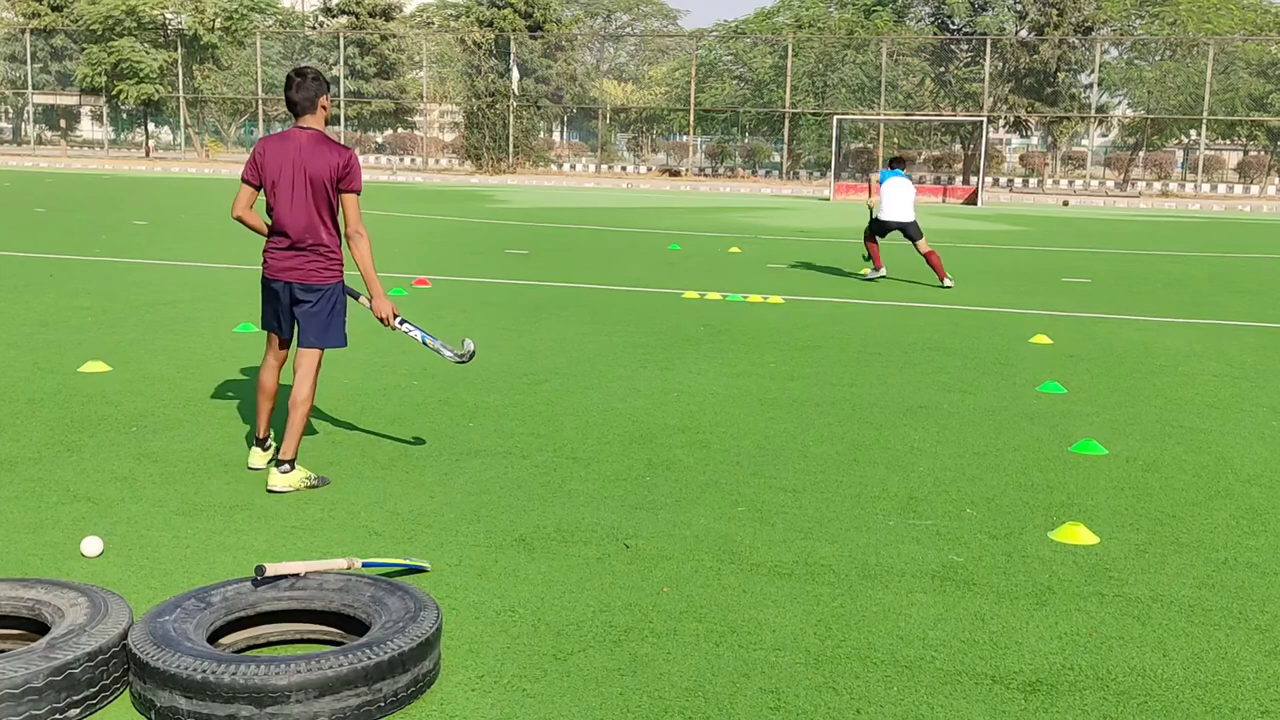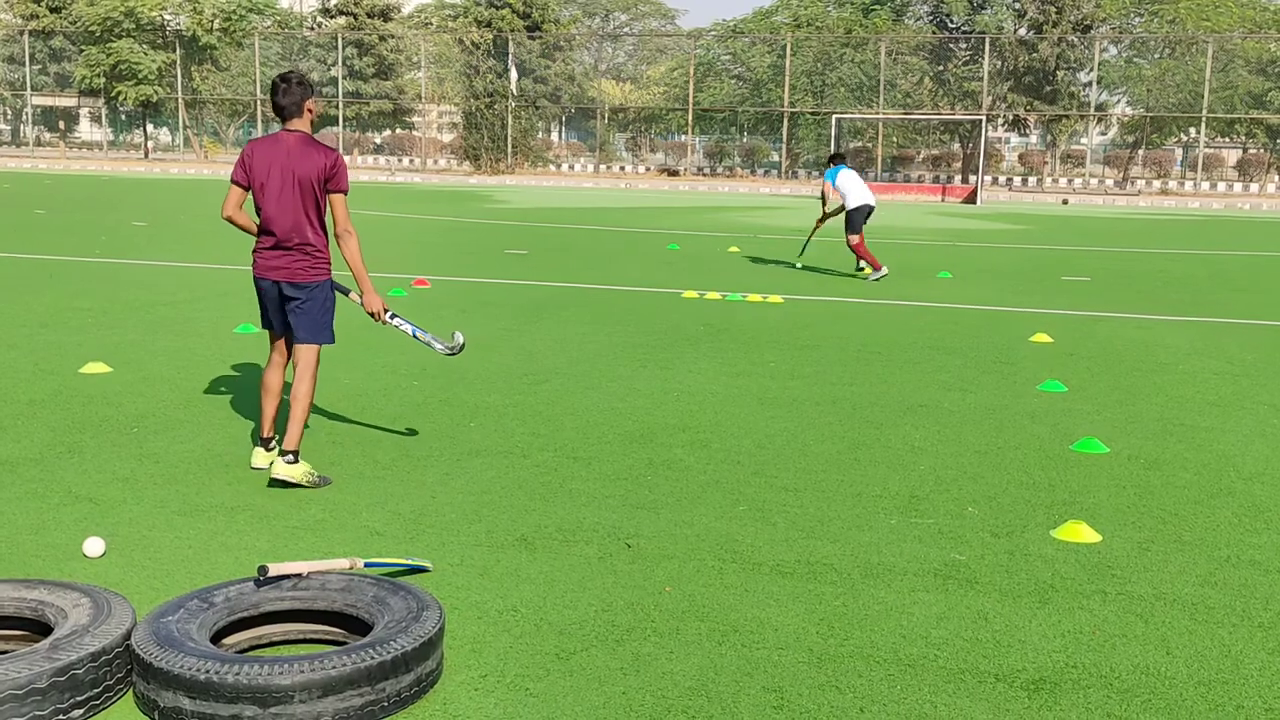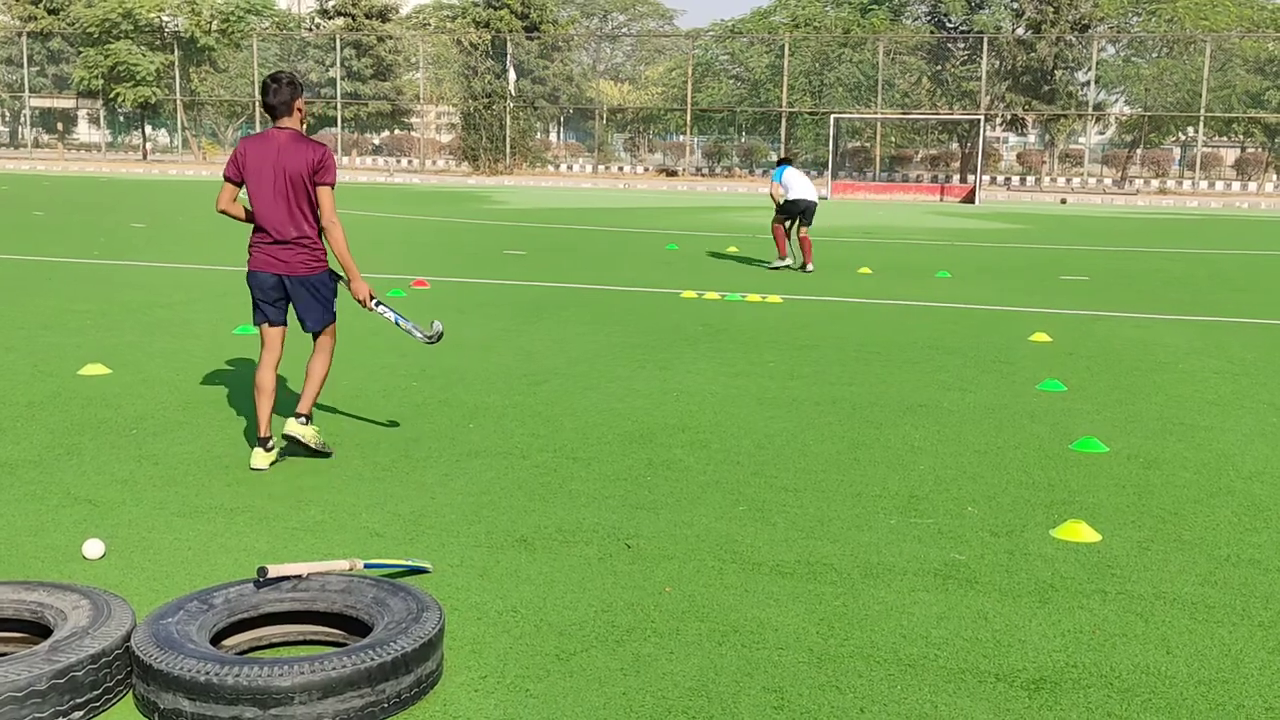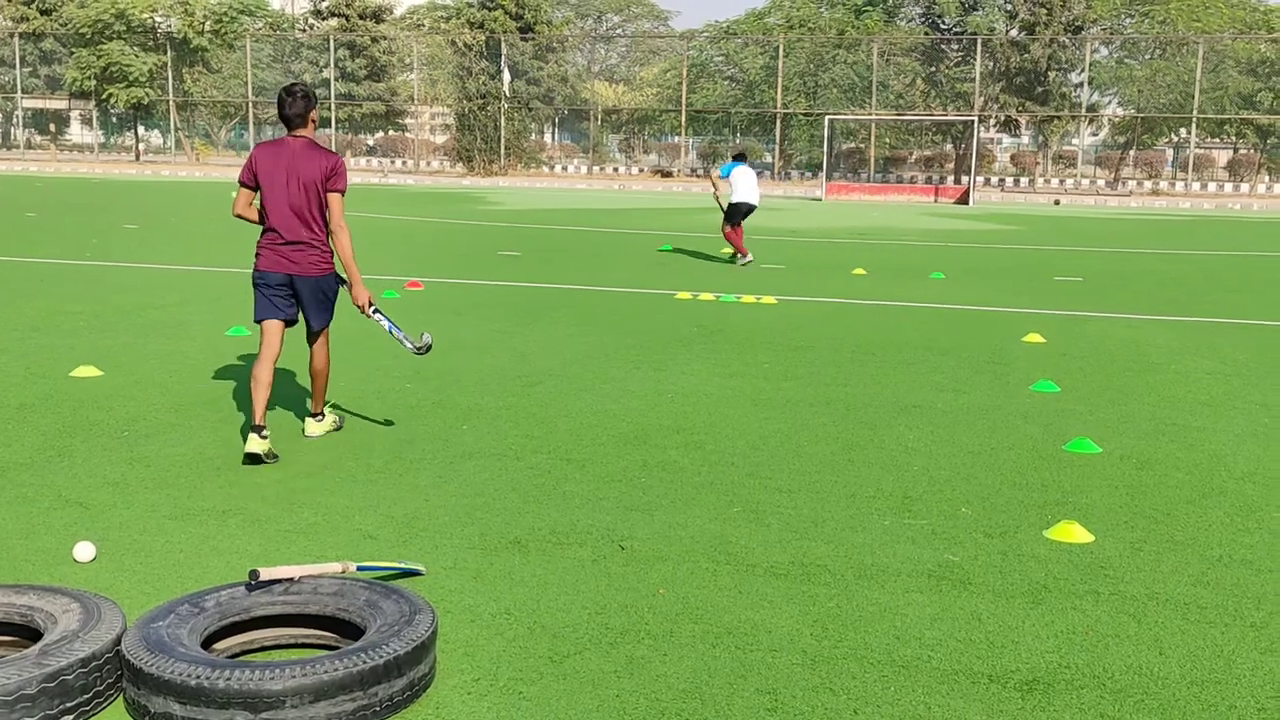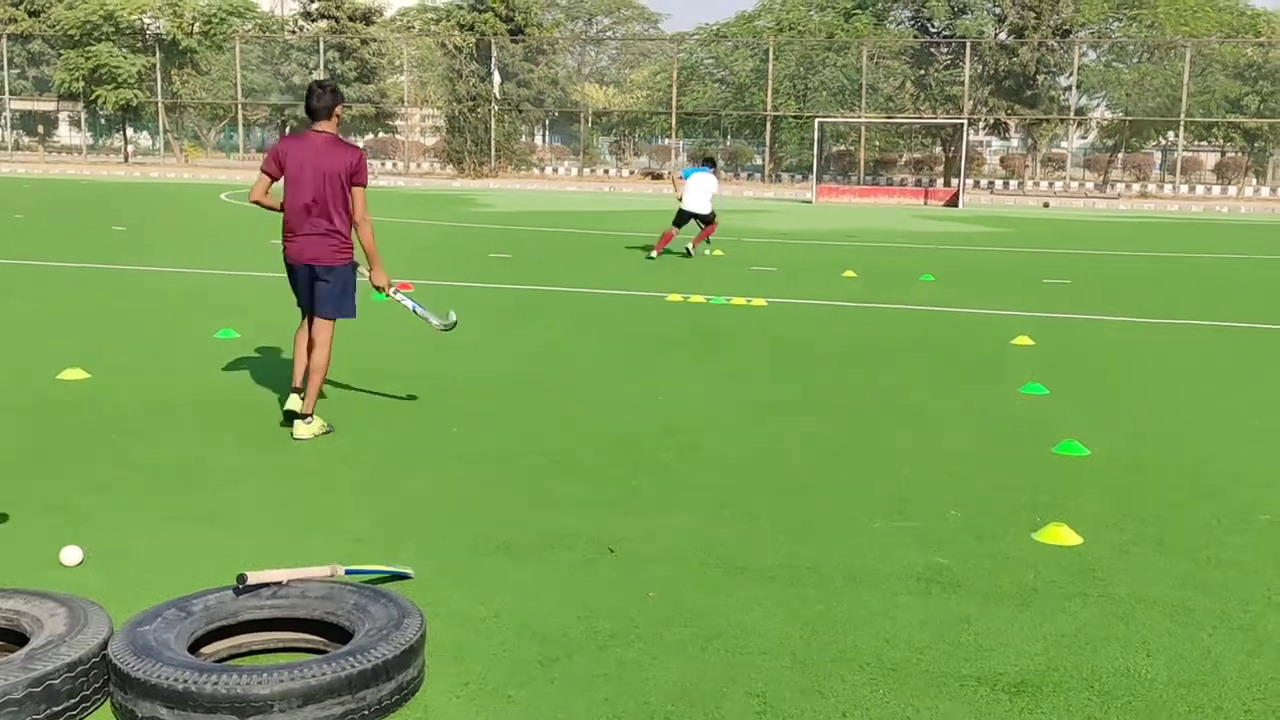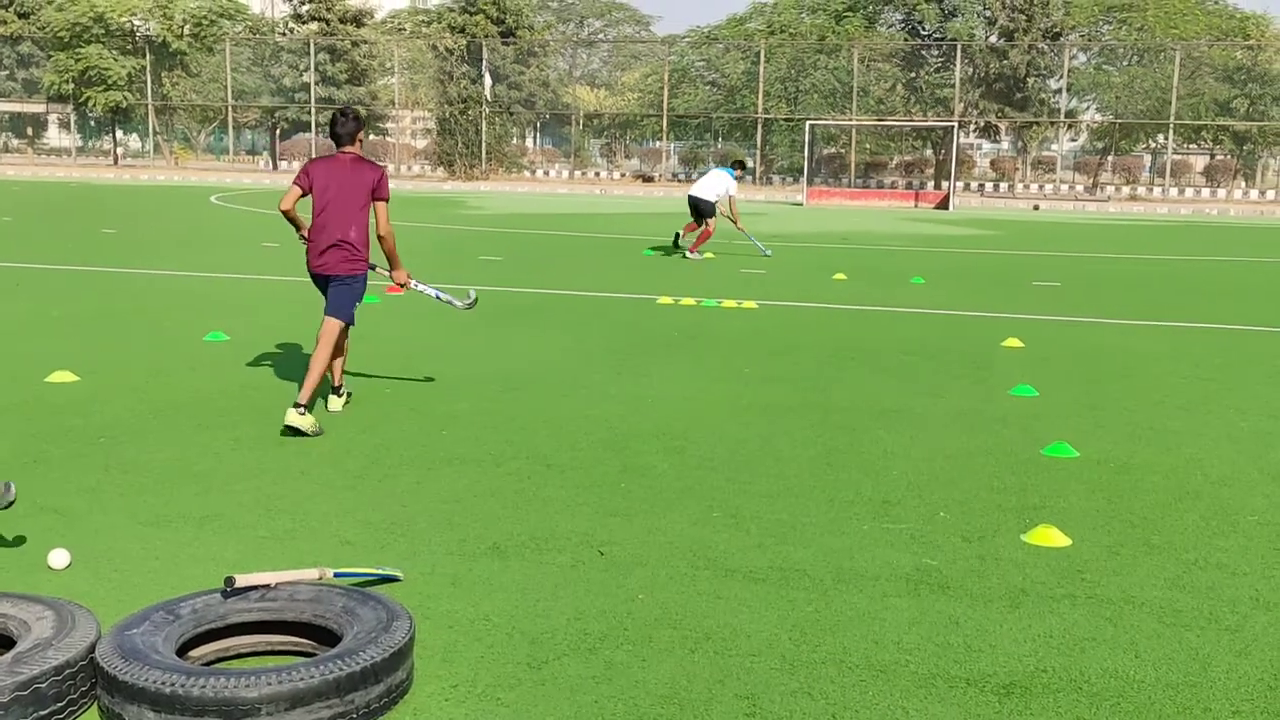
dt=0.3s
person 1, frame 1
left shoulder: (265, 148)
right shoulder: (341, 157)
left elbow: (240, 210)
right elbow: (354, 231)
right wrist: (377, 294)
left hip: (276, 271)
right hip: (321, 276)
left knee: (274, 357)
right knee: (306, 369)
left ankle: (260, 445)
right ankle: (285, 468)
person 1, frame 2
left shoulder: (253, 150)
right shoulder: (328, 158)
left elbow: (230, 211)
right elbow: (343, 231)
right wrist: (368, 290)
left hip: (266, 270)
right hip: (309, 274)
left knee: (278, 355)
right knee: (305, 366)
left ankle: (265, 444)
right ankle: (288, 457)
person 1, frame 3
left shoulder: (245, 148)
right shoulder: (317, 153)
left elbow: (224, 204)
right elbow: (329, 222)
right wrist: (354, 277)
left hip: (262, 265)
right hip: (307, 265)
left knee: (270, 351)
right knee: (325, 339)
left ankle: (263, 444)
right ankle: (301, 418)
person 1, frame 4
left shoulder: (260, 154)
right shoulder: (330, 162)
left elbow: (241, 210)
right elbow: (337, 227)
right wrist: (357, 283)
left hip: (269, 265)
right hip: (315, 267)
left knee: (269, 346)
right knee: (318, 339)
left ankle: (258, 431)
right ankle: (317, 415)
person 1, frame 5
left shoulder: (284, 147)
right shoulder: (352, 155)
left elbow: (257, 196)
right elbow: (360, 218)
right wrist: (375, 267)
left hip: (295, 253)
right hip: (335, 256)
left knee: (307, 322)
right knee: (322, 333)
left ankle: (295, 394)
right ankle: (306, 418)
person 1, frame 6
left shoulder: (313, 166)
right shoulder: (375, 172)
left elbow: (284, 206)
right elbow: (383, 229)
left wrist: (302, 228)
right wrist: (396, 267)
left hip: (317, 261)
right hip: (351, 265)
left knee: (338, 323)
right knee: (329, 338)
left ankle: (336, 392)
right ankle: (299, 410)
